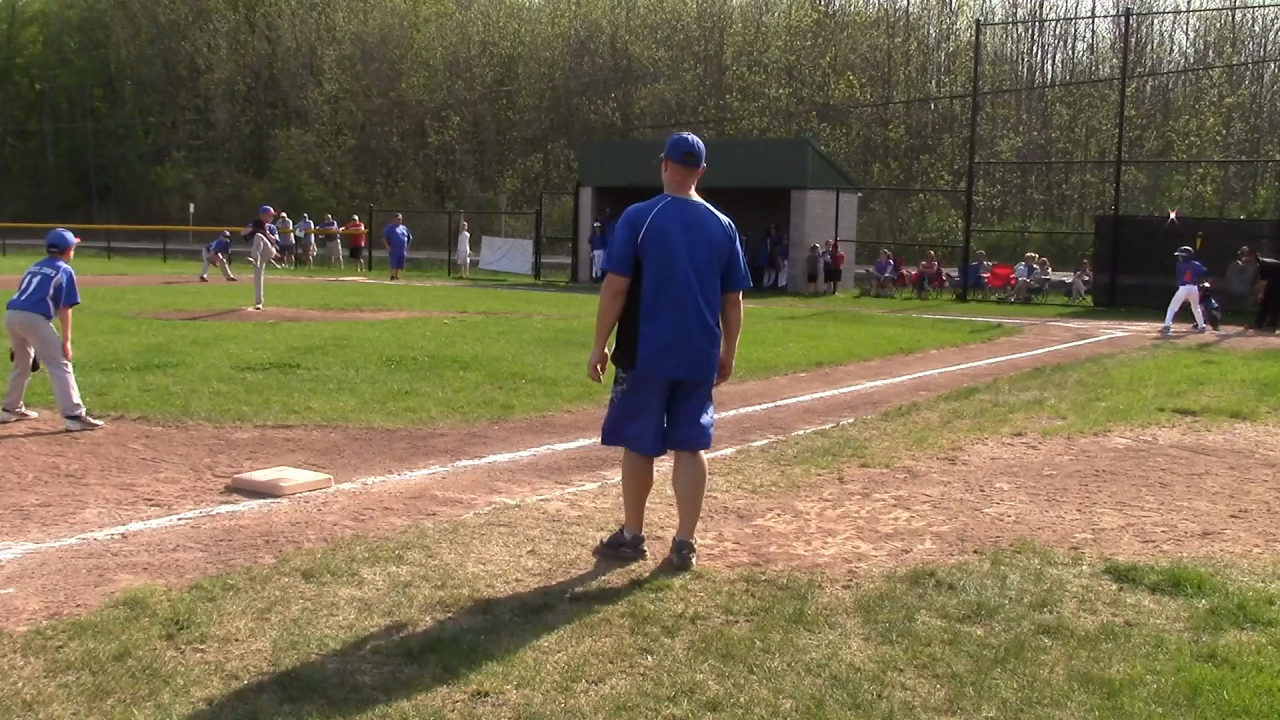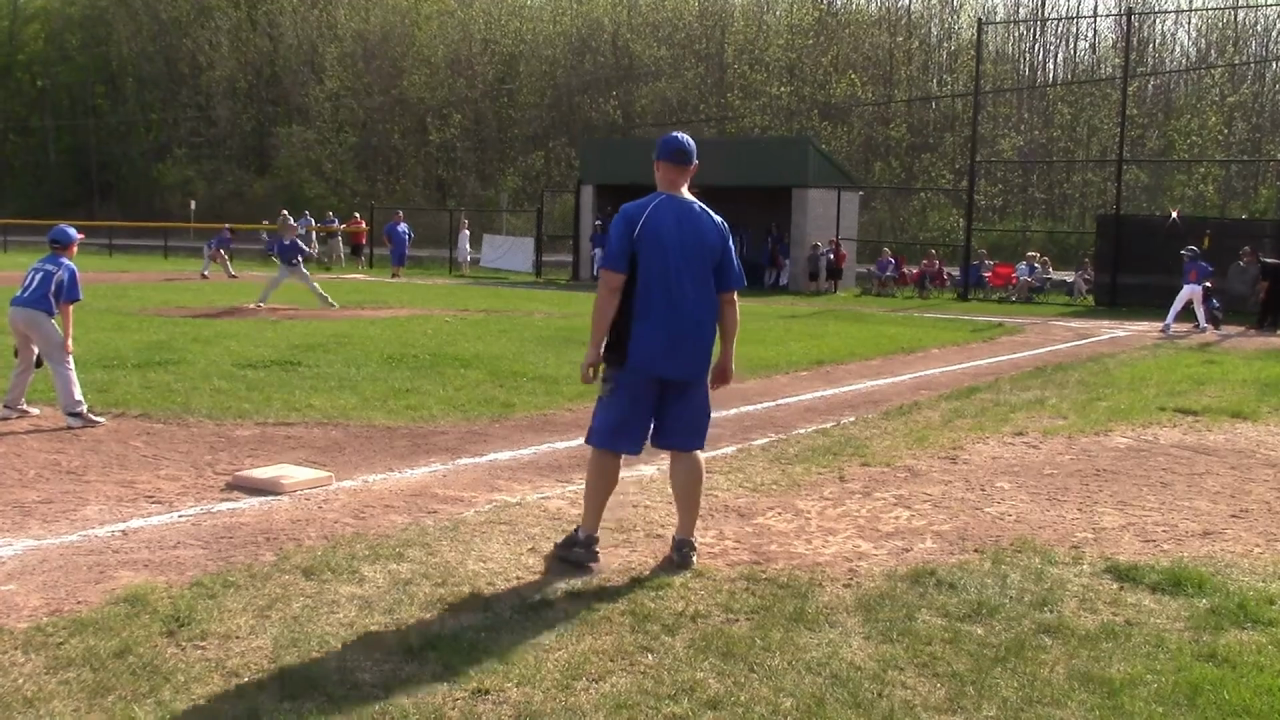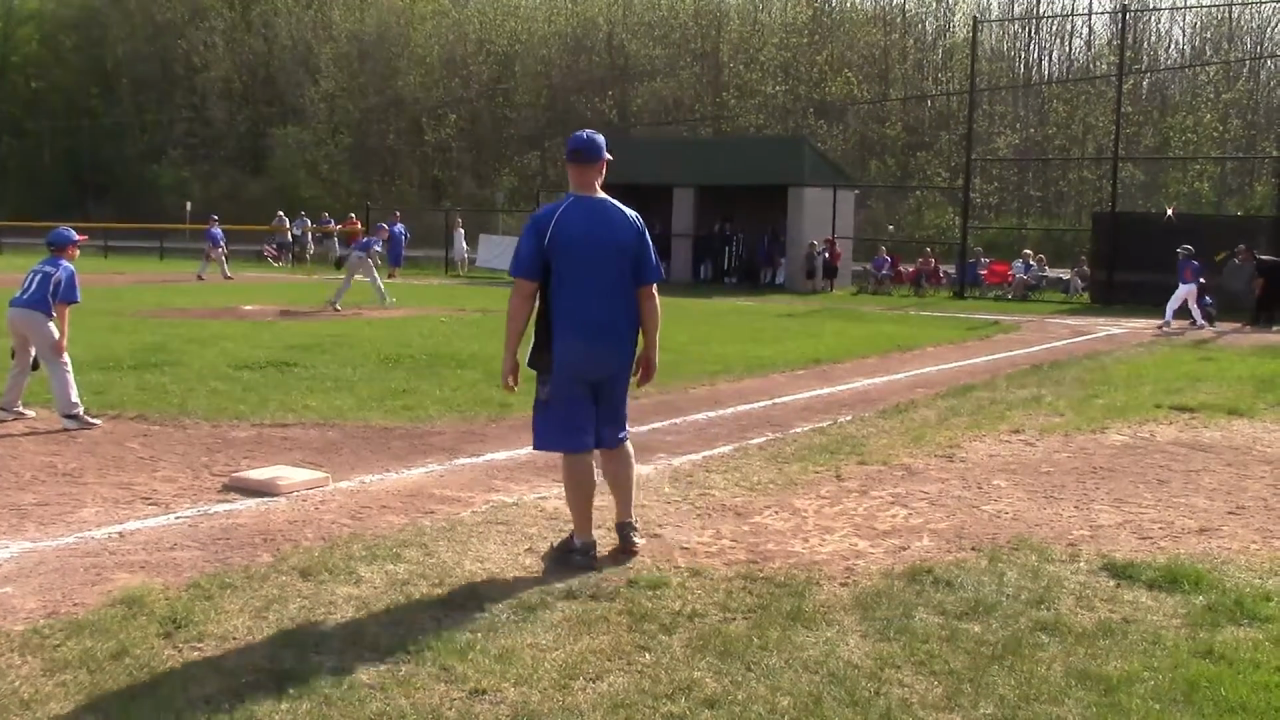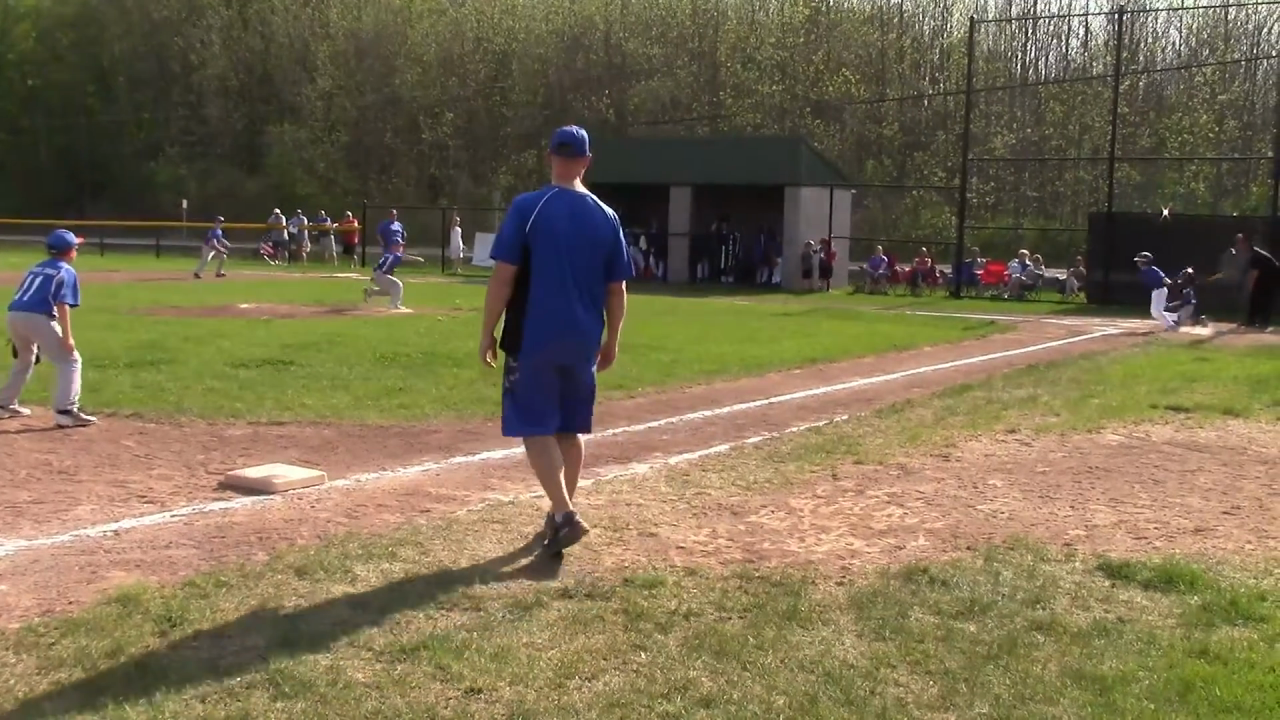
dt=0.7s
person 1, frame 1
left shoulder: (639, 217)
right shoulder: (722, 226)
left elbow: (615, 288)
right elbow: (733, 300)
left wrist: (600, 345)
right wrist: (728, 351)
left hip: (644, 353)
right hip: (699, 357)
left knee: (637, 445)
right knee: (690, 447)
left ankle: (632, 536)
right ankle: (684, 543)
person 1, frame 2
left shoulder: (634, 215)
right shoulder: (715, 225)
left elbow: (612, 286)
right elbow: (728, 299)
left wrist: (595, 347)
right wrist: (726, 355)
left hip: (635, 354)
right hip: (691, 357)
left knee: (609, 442)
right knee: (685, 447)
left ankle: (585, 537)
right ankle: (684, 542)
person 1, frame 3
left shoulder: (546, 220)
right shoulder: (630, 220)
left elbow: (524, 293)
right elbow: (648, 294)
left wrist: (510, 353)
right wrist: (650, 349)
left hip: (564, 353)
right hip: (616, 353)
left knee: (575, 445)
right knee: (614, 438)
left ankle: (583, 542)
right ankle: (626, 524)
person 1, frame 4
left shoulder: (527, 207)
right shoulder: (606, 217)
left elbow: (503, 277)
right elbow: (616, 289)
left wrist: (488, 332)
right wrist: (610, 340)
left hip: (532, 339)
right hip: (582, 342)
left knee: (536, 428)
right knee: (570, 428)
left ankle: (564, 514)
right ankle: (559, 514)
person 2, frame 1
left shoulder: (35, 267)
right shoulder: (64, 271)
right elbow: (64, 309)
left wrist: (23, 337)
right wrist: (66, 341)
left hip: (12, 315)
right hip: (33, 318)
left knee: (22, 362)
right knee: (60, 365)
left ankle: (10, 409)
right ankle: (74, 416)
person 2, frame 2
left shoulder: (39, 264)
right shoulder: (67, 267)
right elbow: (65, 305)
right wrist: (67, 337)
left hip: (15, 311)
right hip: (36, 315)
left knee: (26, 359)
right knee: (62, 361)
left ankle: (12, 405)
right ankle: (76, 413)
person 2, frame 3
left shoulder: (40, 265)
right shoulder: (66, 269)
right elbow: (62, 305)
left wrist: (22, 335)
right wrist: (63, 336)
right hip: (35, 316)
left knee: (22, 360)
right knee: (60, 363)
right ankle: (72, 414)
person 2, frame 4
left shoulder: (37, 268)
right shoulder: (67, 272)
right elbow: (62, 305)
left wrist: (17, 335)
right wrist: (67, 336)
right hip: (37, 319)
left knee: (25, 360)
right knee: (69, 361)
right ankle: (66, 410)
